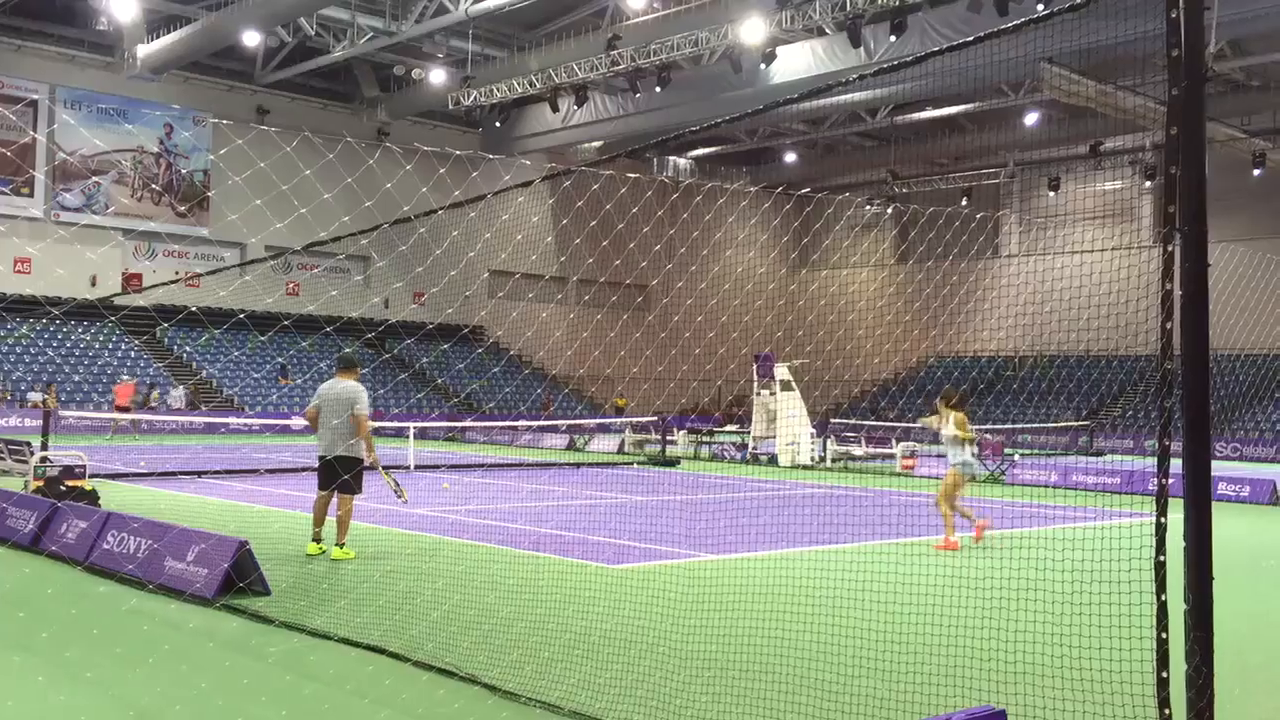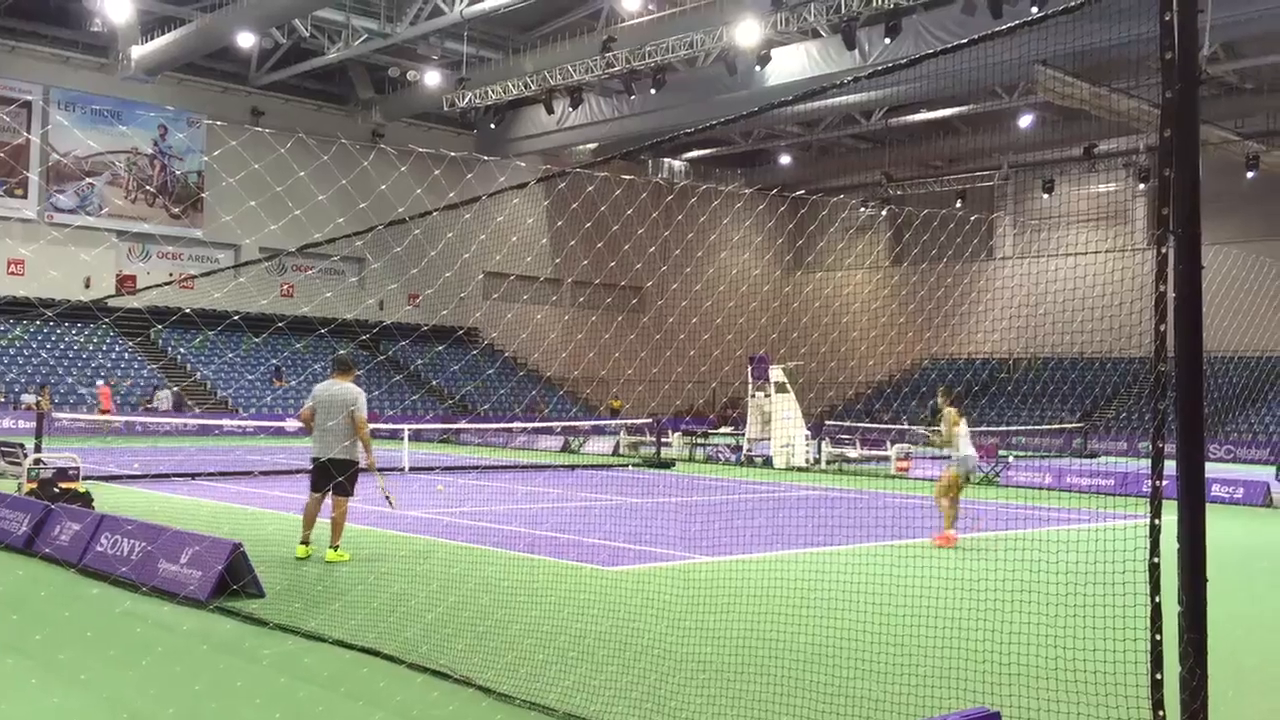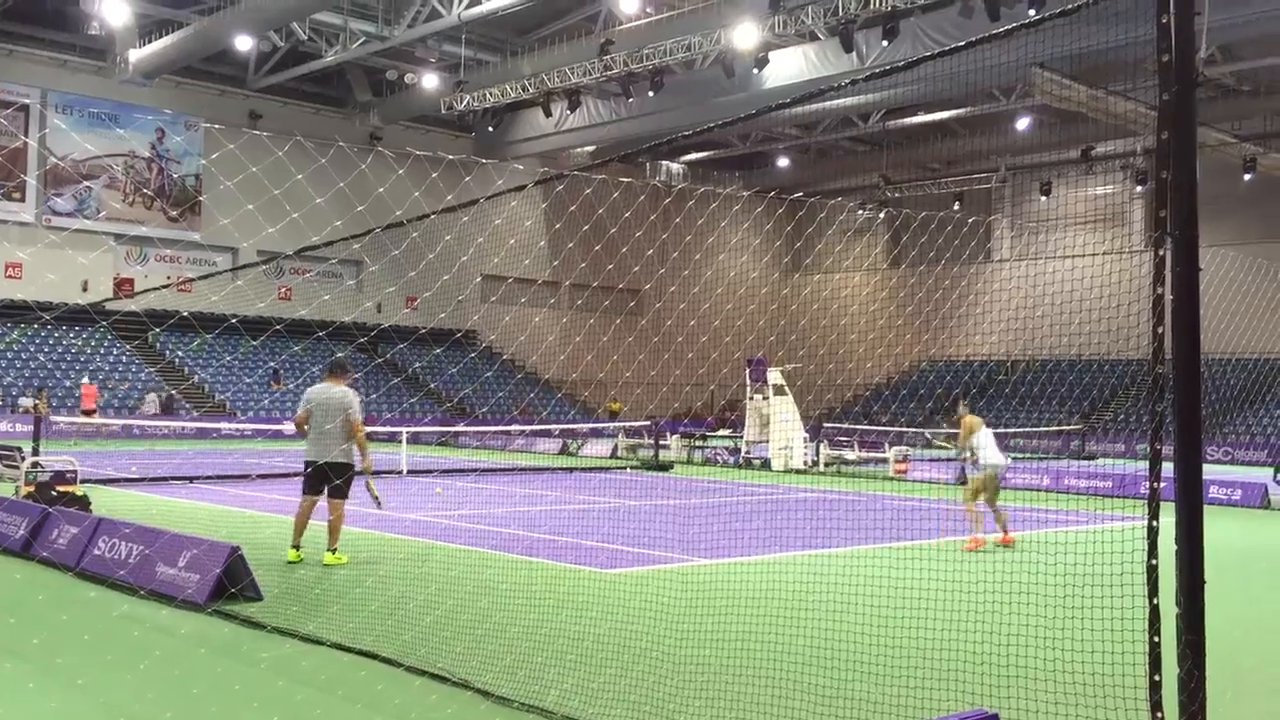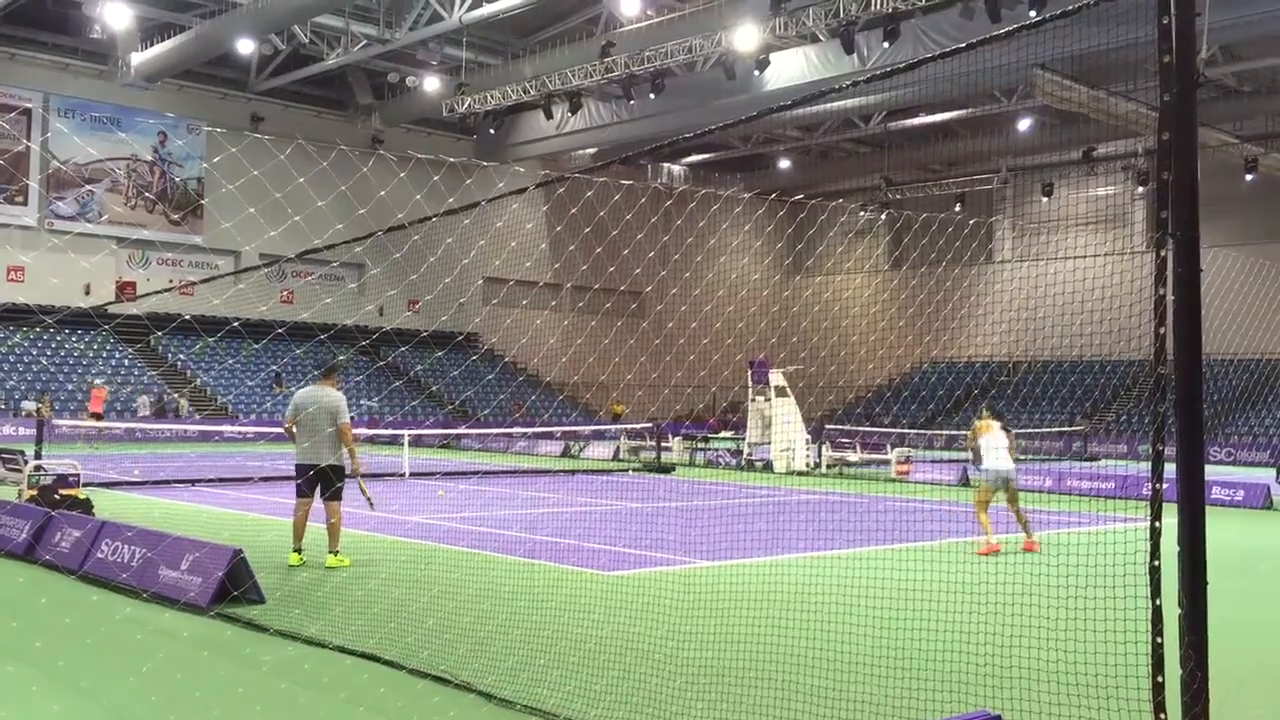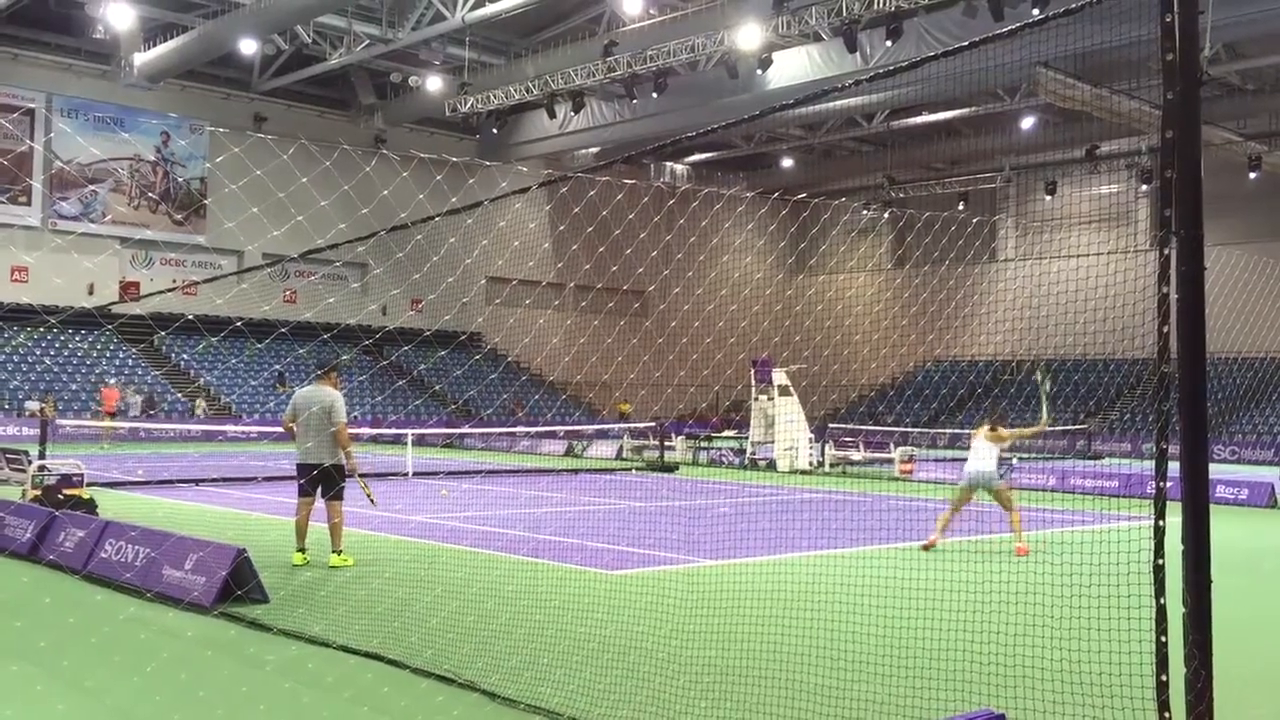
dt=0.4s
person 1, frame 1
left shoulder: (323, 388)
right shoulder: (358, 390)
left elbow: (310, 415)
right elbow: (362, 422)
right wrist: (371, 451)
left hip: (326, 451)
right hip: (350, 452)
left knee: (323, 495)
right knee: (345, 499)
left ankle: (315, 542)
right ankle: (339, 547)
person 1, frame 2
left shoulder: (319, 389)
right shoulder: (356, 392)
left elbow: (305, 416)
right elbow: (361, 425)
right wrist: (369, 454)
left hip: (319, 453)
right hip: (346, 454)
left knee: (314, 498)
right knee: (340, 502)
left ankle: (303, 544)
right ankle: (333, 549)
person 1, frame 3
left shoulder: (311, 392)
right shoulder: (349, 395)
left elbow: (298, 421)
right elbow: (357, 428)
right wrist: (365, 457)
left hip: (313, 456)
right hip: (341, 458)
left knee: (307, 501)
right knee: (336, 505)
left ankle: (294, 548)
right ankle: (332, 552)
person 1, frame 4
left shoulder: (299, 395)
right shoulder: (337, 397)
left elbow: (287, 425)
right elbow: (345, 431)
right wrist: (354, 459)
left hip: (304, 459)
right hip: (332, 461)
left knee: (302, 505)
right knee: (333, 506)
right ankle: (333, 554)
person 1, frame 5
left shoulder: (299, 394)
right shoulder: (334, 396)
left elbow: (286, 424)
right elbow: (340, 430)
right wrist: (350, 458)
left hip: (305, 459)
right hip: (331, 460)
left knee: (304, 504)
right knee: (334, 506)
right ankle: (336, 553)
person 2, frame 1
left shoulder: (959, 417)
right shoulder: (940, 418)
left elbow: (973, 438)
right elbow: (923, 422)
left wrist: (958, 435)
right wrist: (930, 422)
left hip: (964, 464)
right hip: (955, 464)
left knee: (942, 499)
right knee: (949, 503)
left ankle: (951, 540)
right ankle: (977, 523)
person 2, frame 2
left shoulder: (947, 413)
right shoulder: (957, 414)
left elbow: (946, 439)
left wrist: (937, 440)
right wrist: (942, 441)
left hip: (962, 459)
right hip: (969, 459)
left knee: (941, 494)
right knee: (953, 497)
left ankle: (948, 534)
right ankle: (948, 532)
person 2, frame 3
left shoulder: (967, 421)
right shoulder: (980, 422)
left elbow: (962, 444)
left wrist: (960, 450)
right wrist: (971, 455)
left hip: (990, 465)
right hip: (1001, 464)
left knee: (969, 498)
right knee: (990, 502)
left ankle: (978, 537)
right ankle: (1006, 535)
person 2, frame 4
left shoulder: (978, 424)
right shoulder: (1004, 428)
left elbow: (971, 445)
left hip: (989, 471)
right hip: (1008, 470)
left knee: (981, 510)
right knee: (1014, 506)
left ankle: (992, 542)
right ankle: (1031, 541)
person 2, frame 5
left shoulder: (977, 432)
right shoulder: (998, 431)
right elbow: (1019, 434)
right wrist: (1040, 427)
left hip: (970, 474)
right hip: (990, 474)
left knee: (952, 509)
right knee: (1012, 509)
left ankle: (934, 537)
right ankle: (1020, 545)
